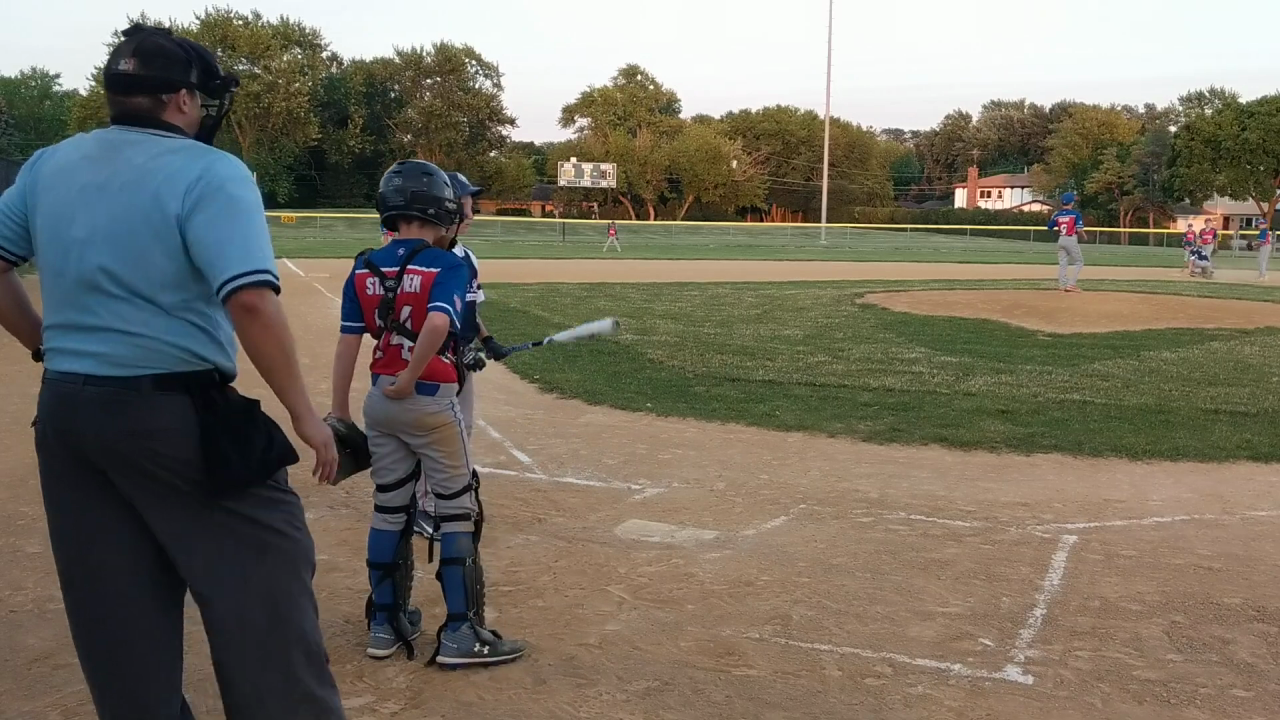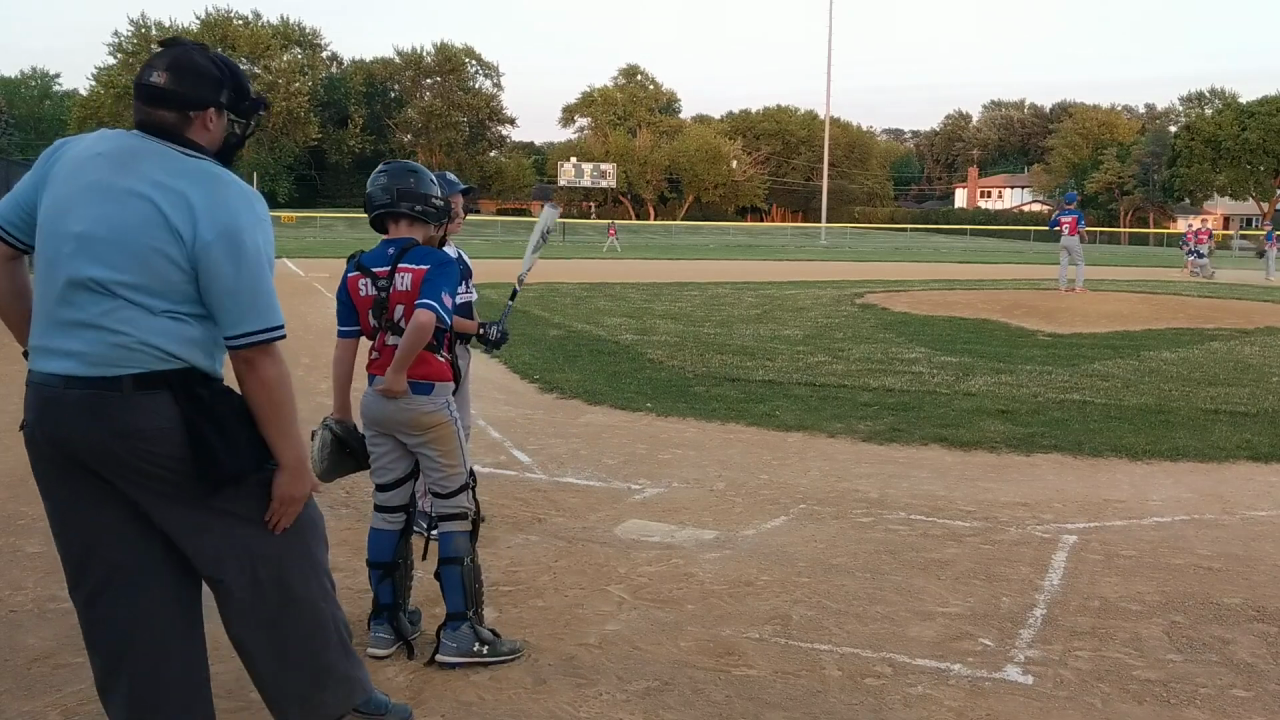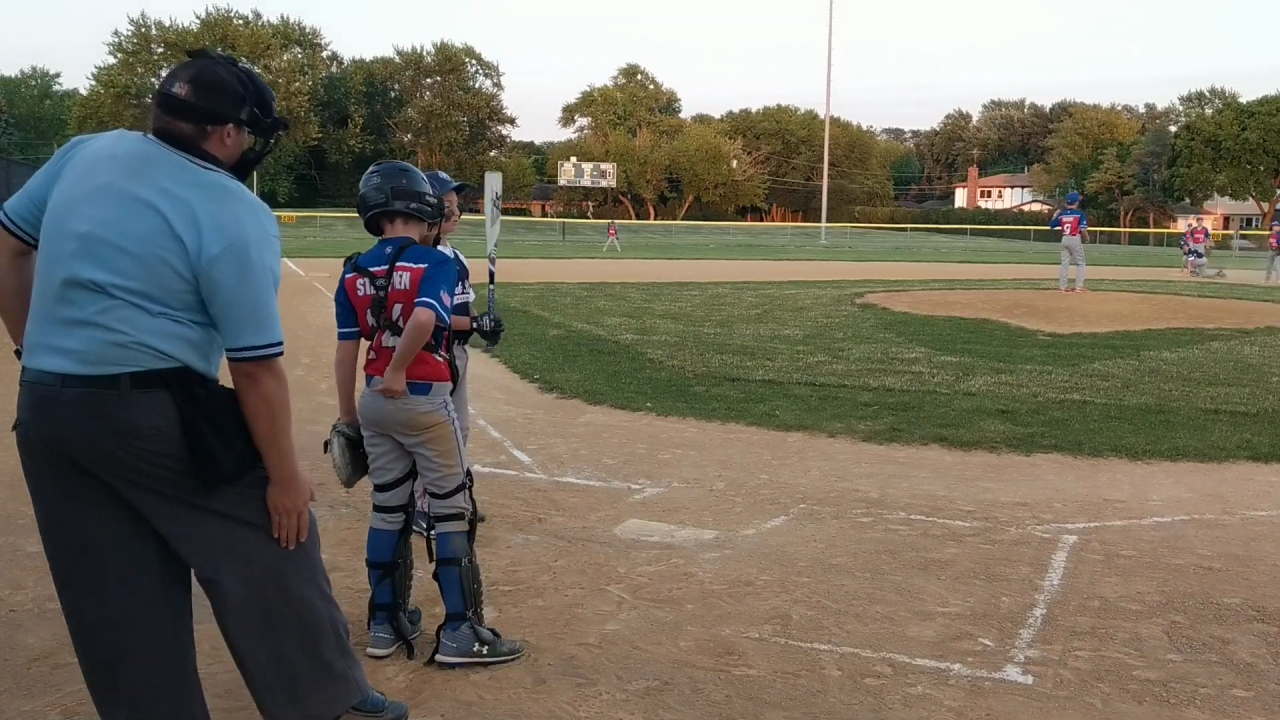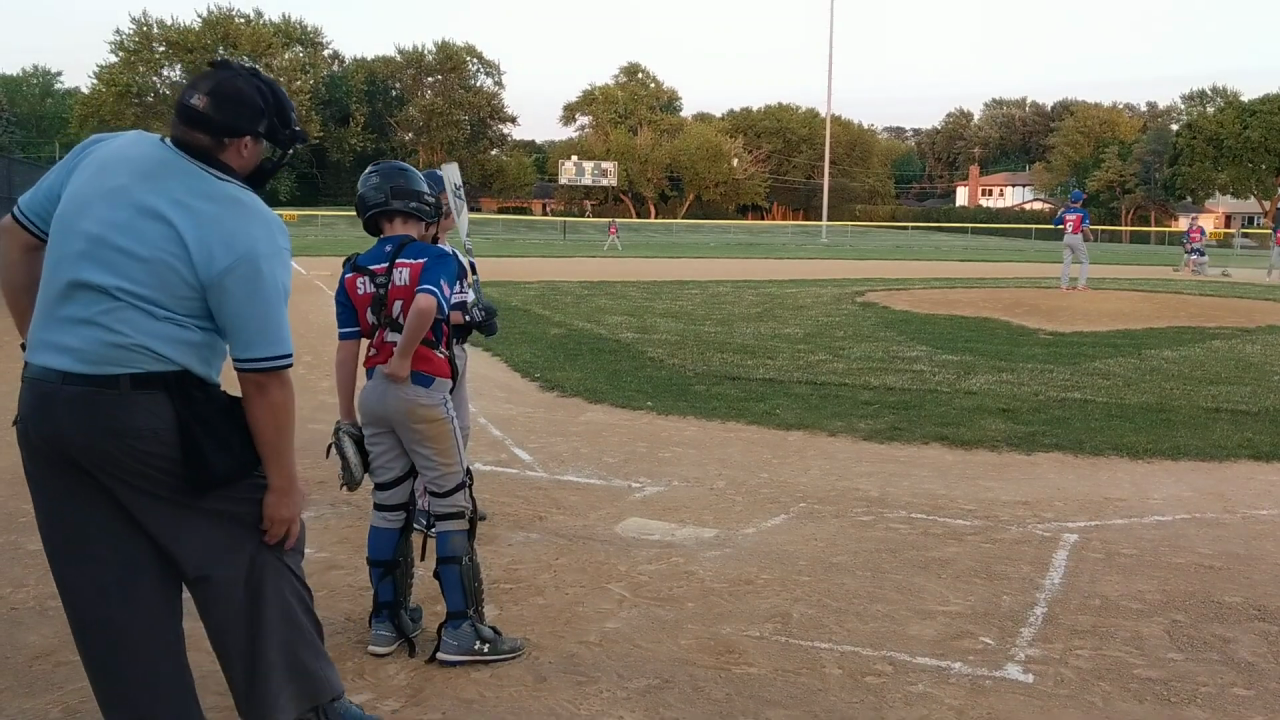
dt=0.2s
person 1, frame 1
right shoulder: (210, 174)
right elbow: (252, 302)
right wrist: (304, 413)
left hip: (65, 412)
right hip: (175, 413)
left knee: (114, 599)
right knee: (265, 559)
person 1, frame 2
left shoulder: (67, 157)
right shoulder: (226, 202)
right elbow: (257, 352)
right wrist: (292, 467)
right hip: (161, 415)
left knee: (122, 596)
right knee: (277, 542)
person 1, frame 3
left shoulder: (83, 153)
right shoulder: (236, 215)
right elbow: (256, 367)
right wrist: (286, 478)
right hip: (154, 414)
left knee: (115, 594)
right knee: (270, 539)
person 1, frame 4
left shoulder: (100, 152)
right shoulder: (248, 228)
right elbow: (264, 377)
right wrist: (284, 486)
right hip: (152, 415)
left knee: (113, 590)
right knee: (257, 540)
person 2, frame 1
left shoulder: (364, 269)
right shoulder: (448, 266)
left elbow: (348, 344)
right elbow: (437, 325)
left wrist: (338, 411)
right wrist: (410, 380)
left hip: (379, 400)
right hip: (430, 401)
left knee: (390, 509)
right knee: (458, 512)
left ankle: (385, 623)
right ankle: (461, 633)
person 2, frame 2
left shoulder: (356, 271)
right shoulder: (439, 263)
left elbow: (345, 347)
right elbow: (424, 322)
left wrist: (340, 411)
right wrist: (400, 374)
left hip: (376, 401)
right hip: (425, 400)
left knee: (389, 510)
right knee: (455, 511)
left ankle: (386, 623)
right ankle: (460, 632)
person 2, frame 3
left shoulder: (354, 272)
right shoulder: (436, 262)
left elbow: (346, 350)
right elbow: (423, 320)
left wrist: (348, 413)
right wrist: (397, 372)
left hip: (375, 401)
right hip: (423, 400)
left knee: (388, 509)
right knee: (453, 512)
left ankle: (385, 623)
right ankle: (460, 632)
person 2, frame 4
left shoulder: (353, 272)
right shoulder: (435, 258)
left elbow: (347, 350)
right elbow: (424, 306)
left wrist: (347, 416)
right wrist: (403, 360)
left hip: (374, 396)
right hip: (423, 396)
left knee: (389, 507)
right knee: (452, 510)
left ankle: (387, 621)
right ankle: (461, 630)
person 3, frame 1
left shoulder: (466, 256)
left wrist: (485, 339)
right wrist: (464, 348)
left hip: (464, 353)
left knee: (462, 427)
right ankle: (425, 509)
person 3, frame 2
left shoulder: (459, 256)
left wrist: (484, 331)
right wrist: (480, 329)
left hip: (460, 352)
left knee: (460, 428)
right ankle: (424, 508)
person 3, frame 3
left shoulder: (456, 256)
left wrist: (484, 323)
right wrist: (475, 323)
left hip: (457, 351)
left knee: (458, 429)
right ankle: (423, 508)
person 3, frame 4
left shoulder: (456, 255)
left wrist: (480, 316)
right wrist: (467, 316)
left hip: (456, 350)
left knee: (459, 428)
right ankle: (424, 507)
